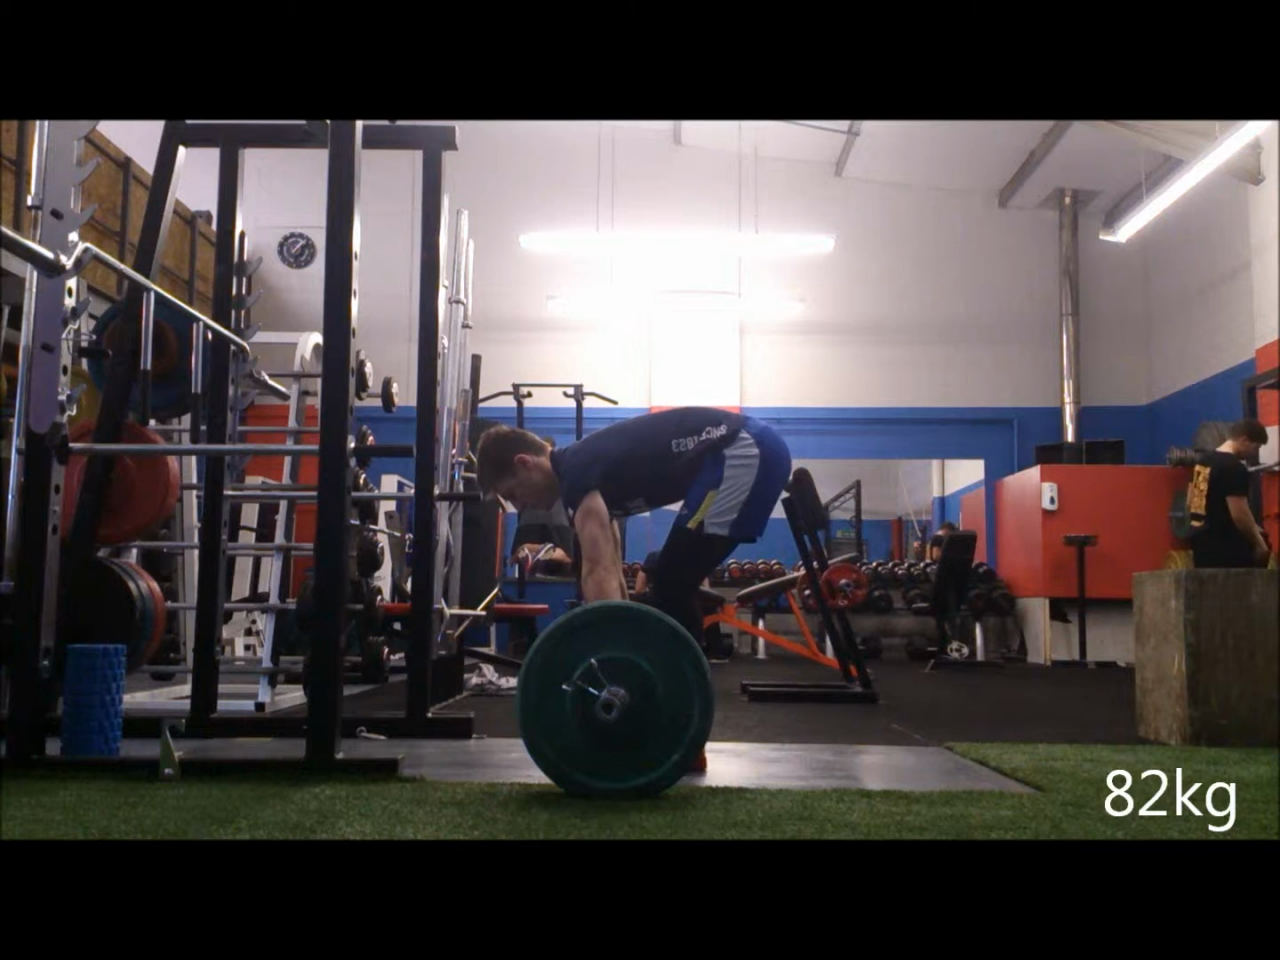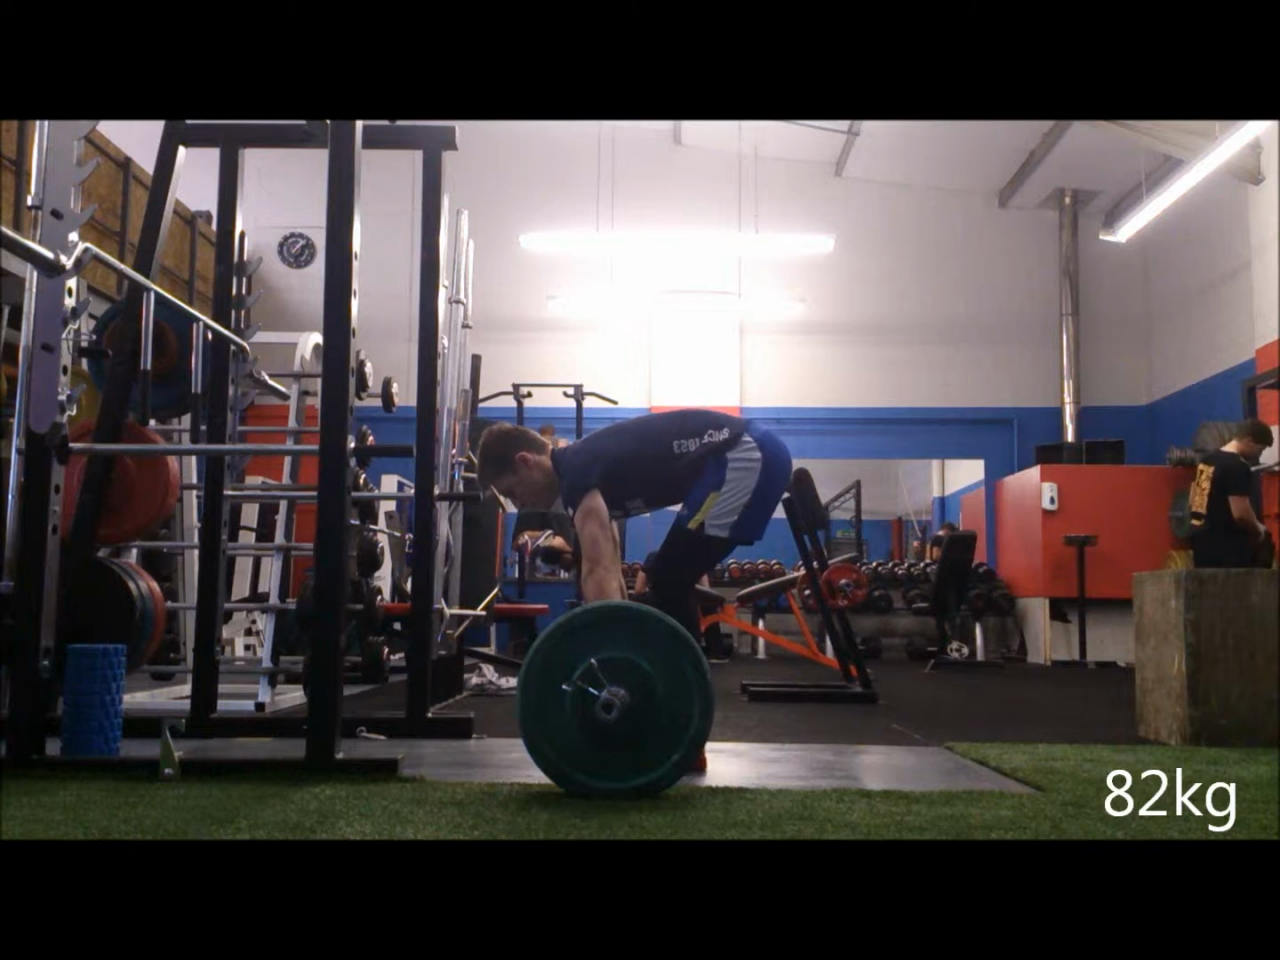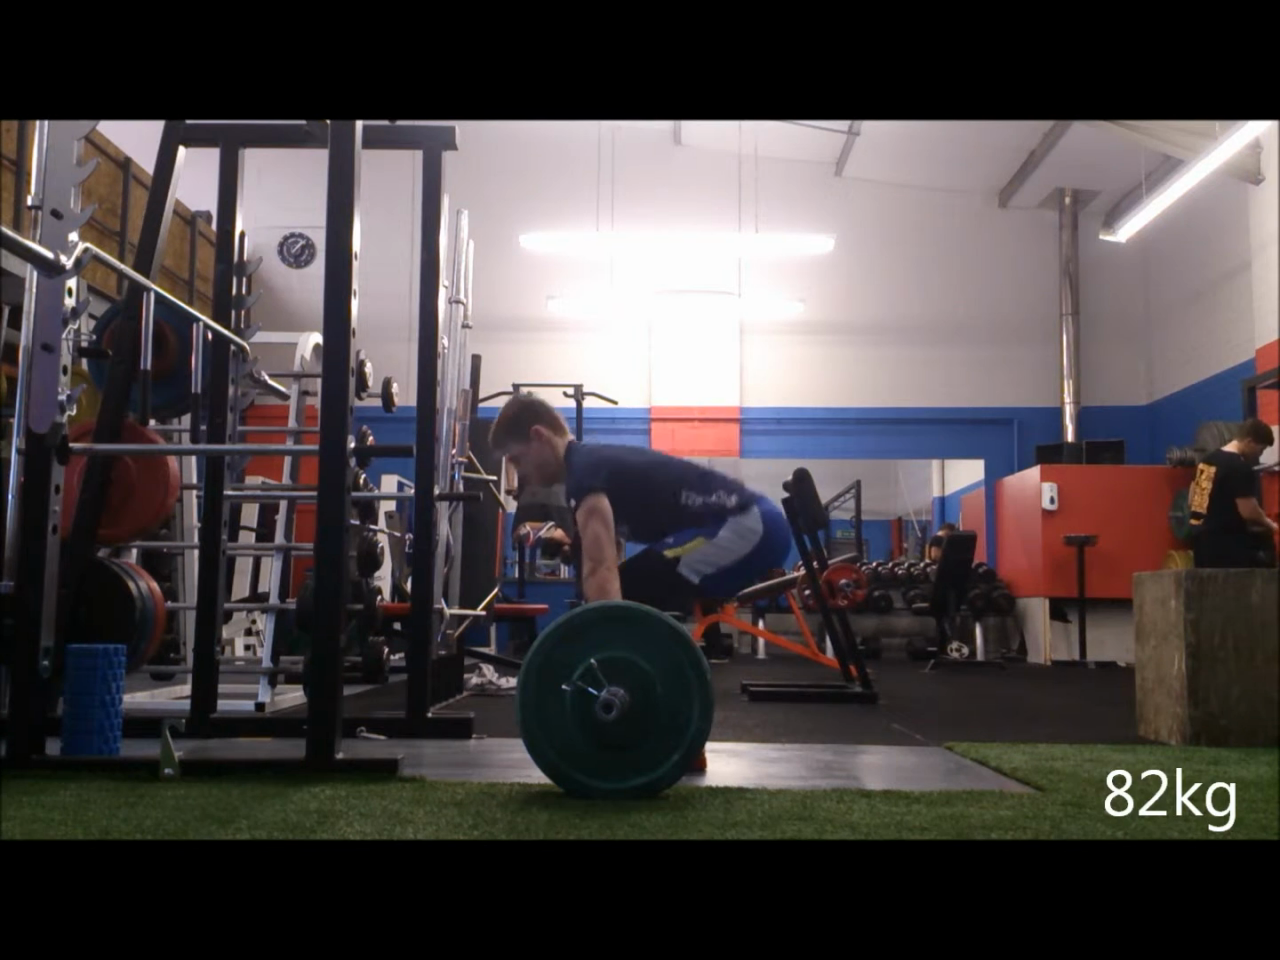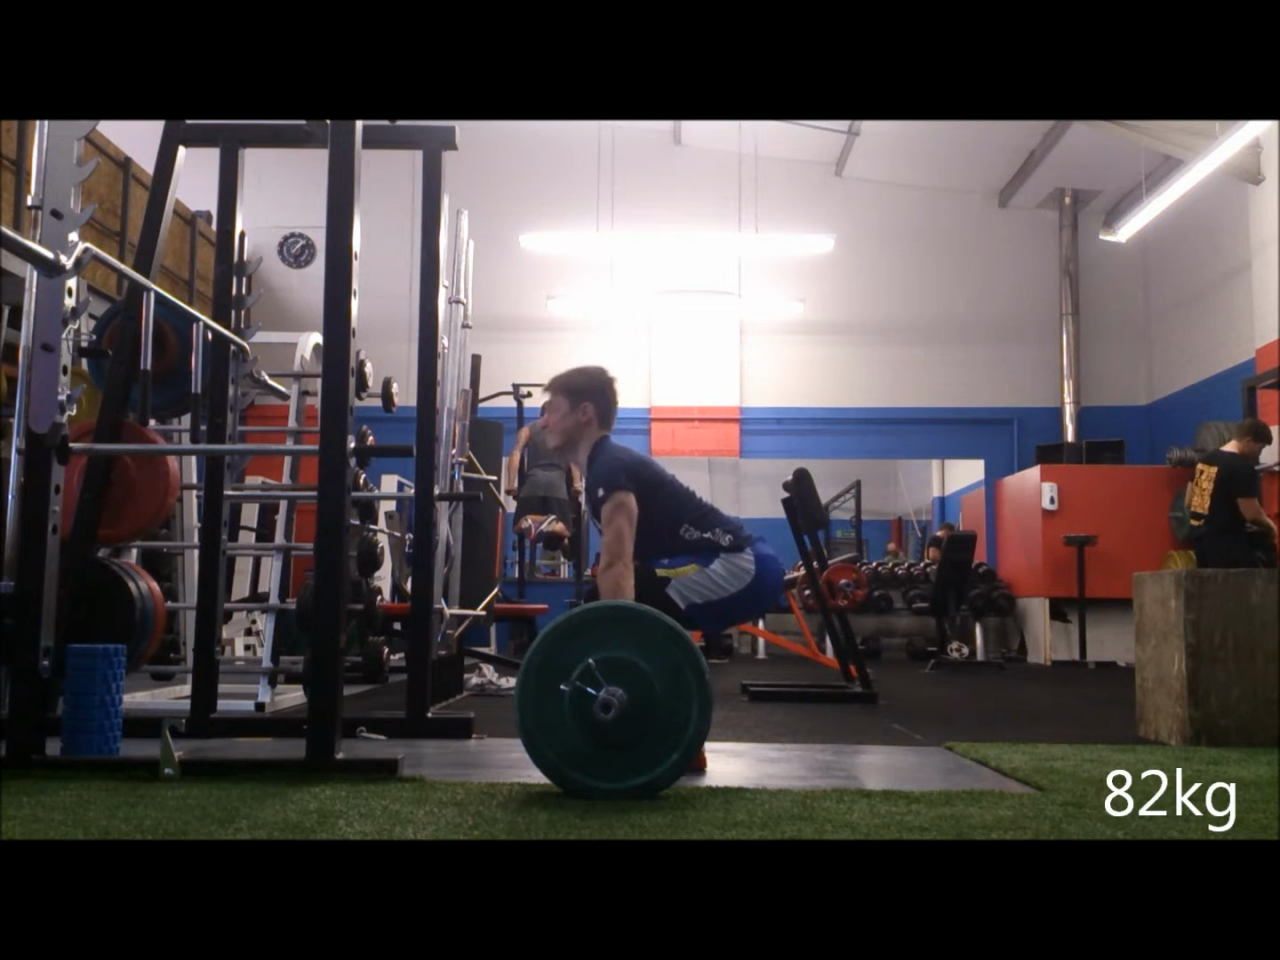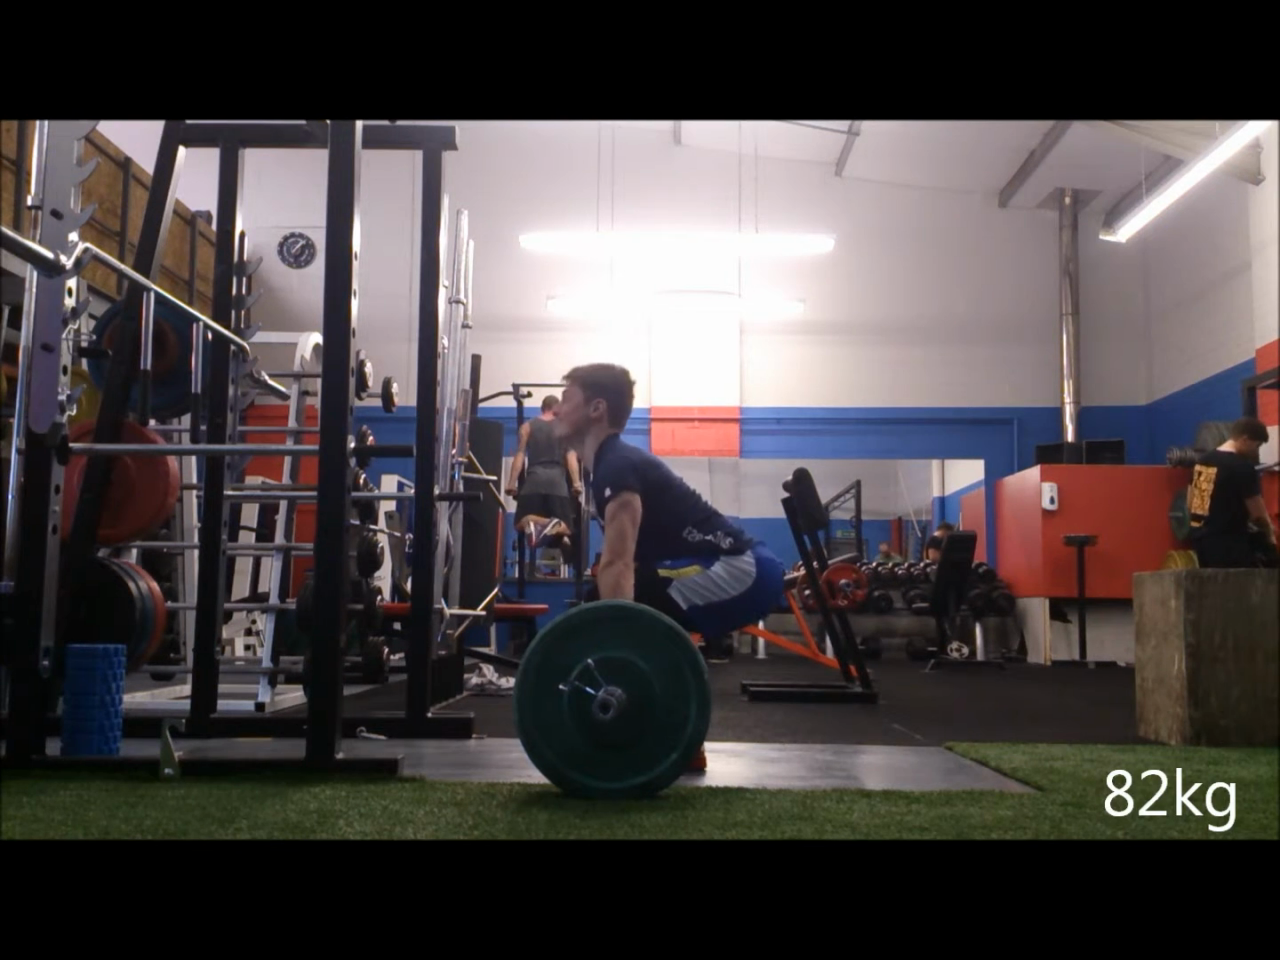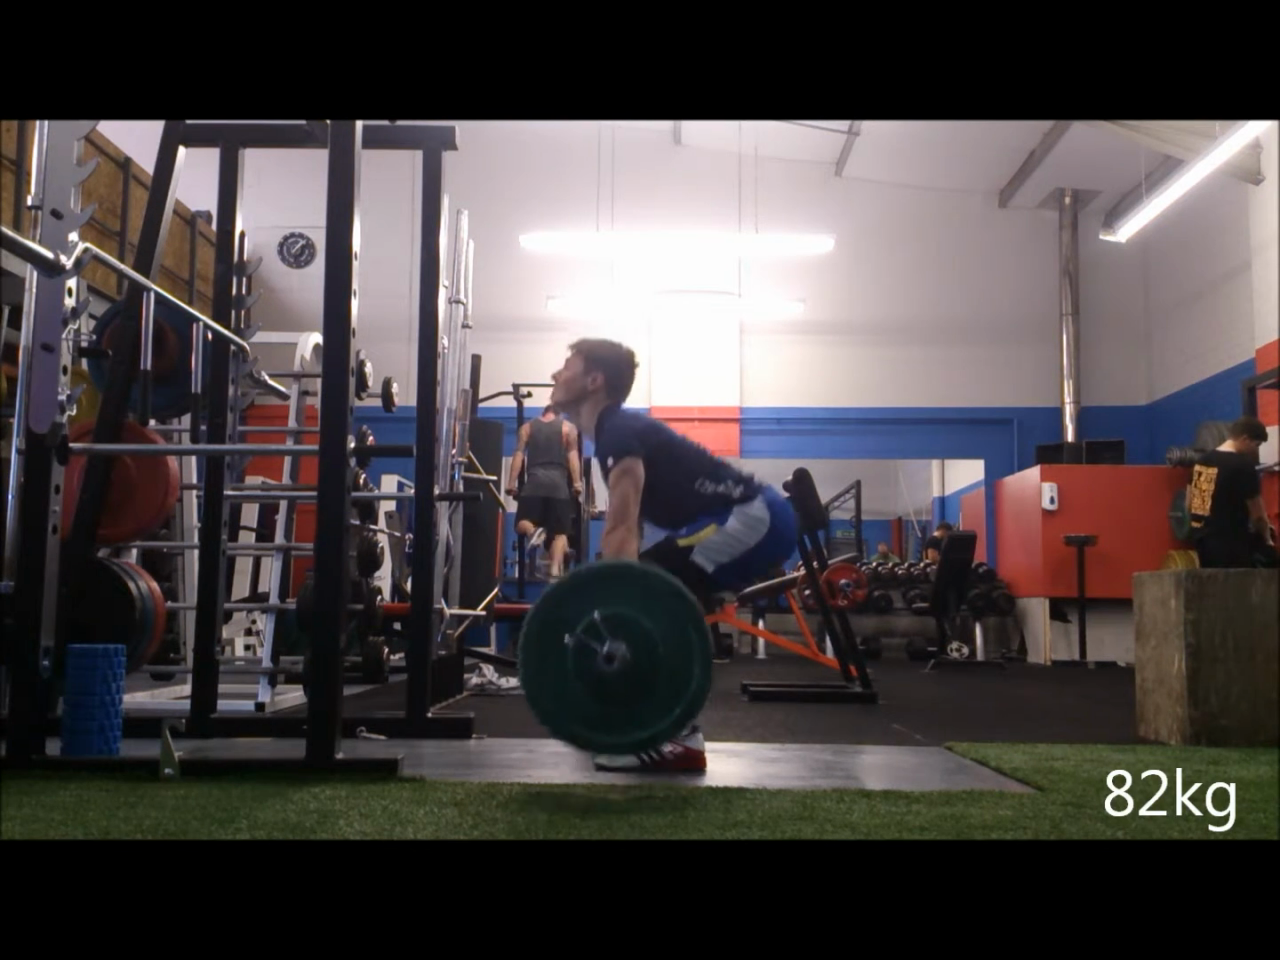
dt=0.3s
person 1, frame 1
left shoulder: (576, 472)
right shoulder: (583, 464)
left elbow: (598, 572)
right elbow: (609, 570)
left hip: (744, 452)
right hip: (751, 451)
left knee: (672, 583)
right knee: (673, 582)
person 1, frame 2
left shoulder: (577, 471)
right shoulder: (584, 466)
left elbow: (599, 571)
right elbow: (609, 570)
left hip: (745, 457)
right hip: (753, 455)
left knee: (669, 583)
right knee: (668, 582)
person 1, frame 3
left shoulder: (583, 471)
right shoulder: (593, 464)
left elbow: (599, 571)
right elbow: (606, 567)
left hip: (746, 528)
right hip: (749, 523)
left knee: (626, 604)
right knee: (631, 602)
person 1, frame 4
left shoulder: (609, 469)
right shoulder: (612, 465)
left elbow: (616, 567)
right elbow: (622, 564)
left hip: (741, 569)
right hip: (745, 567)
left knee: (607, 607)
right knee: (610, 607)
person 1, frame 5
left shoulder: (616, 467)
right shoulder: (618, 463)
left elbow: (616, 566)
right elbow: (623, 562)
left hip: (742, 572)
right hip: (744, 571)
person 1, frame 6
left shoulder: (618, 433)
right shoulder: (620, 431)
left elbow: (621, 532)
right elbow: (623, 530)
left hip: (755, 519)
right hip: (753, 520)
left ankle: (674, 738)
